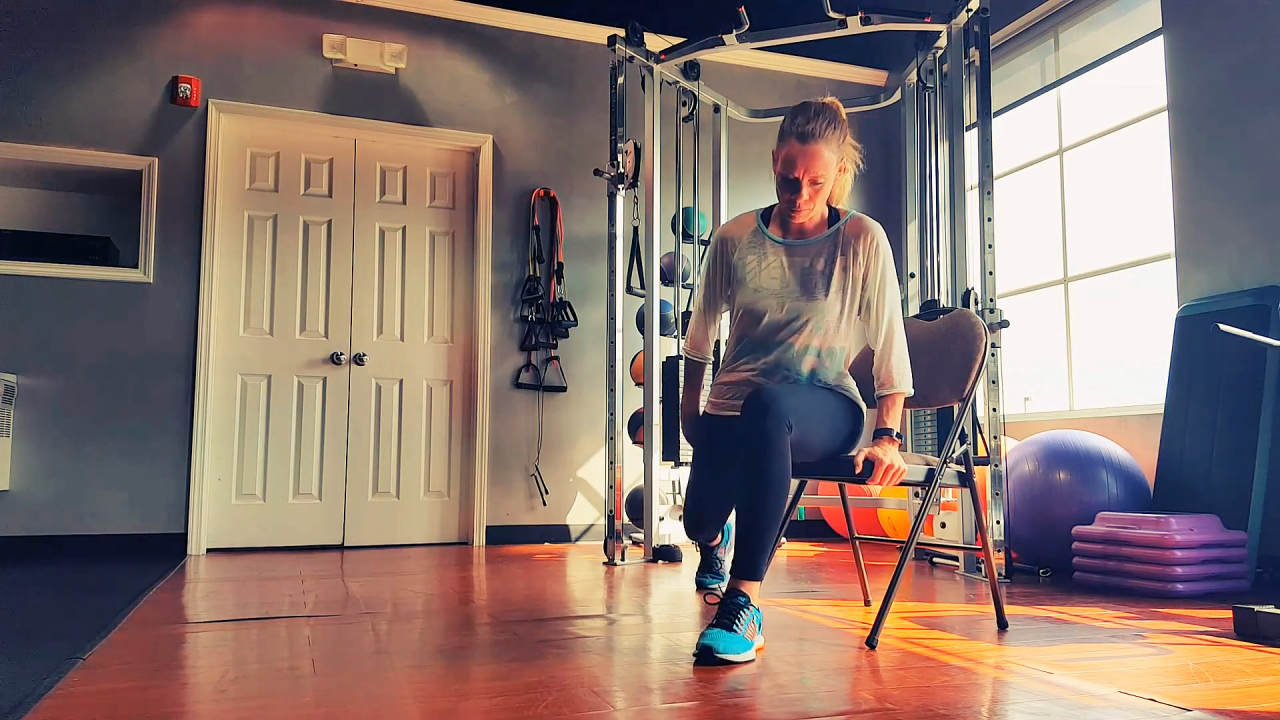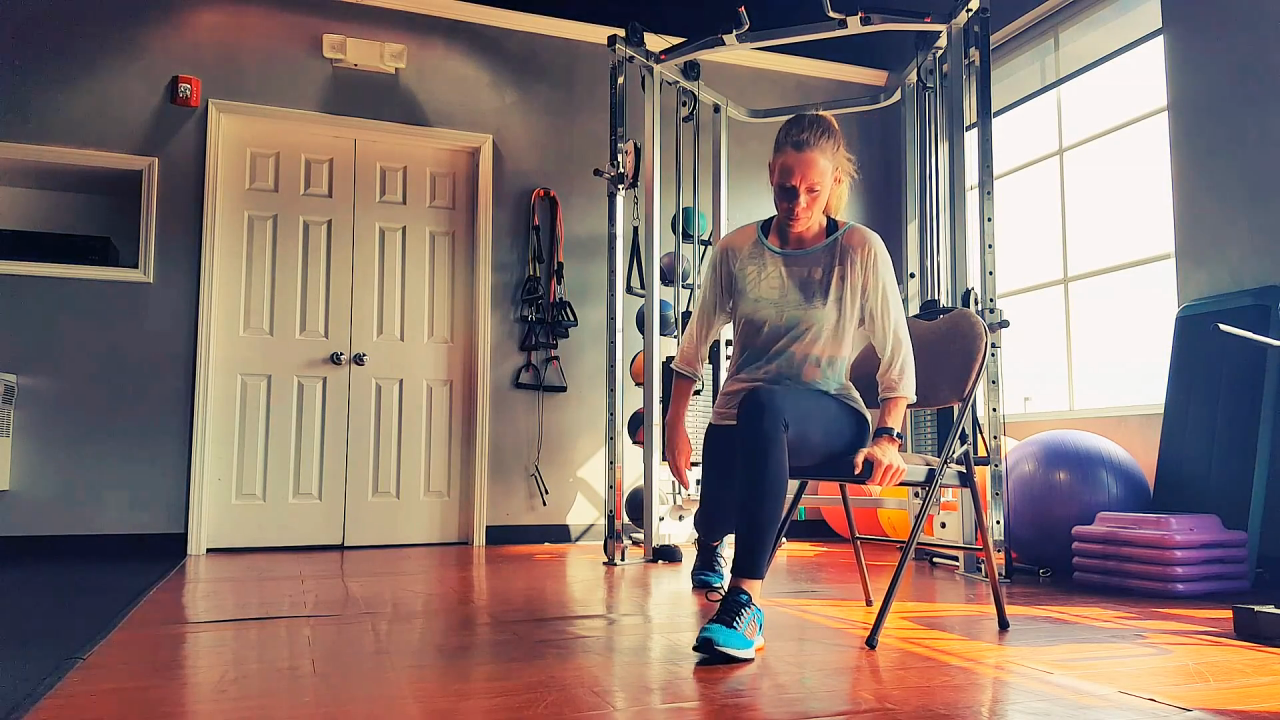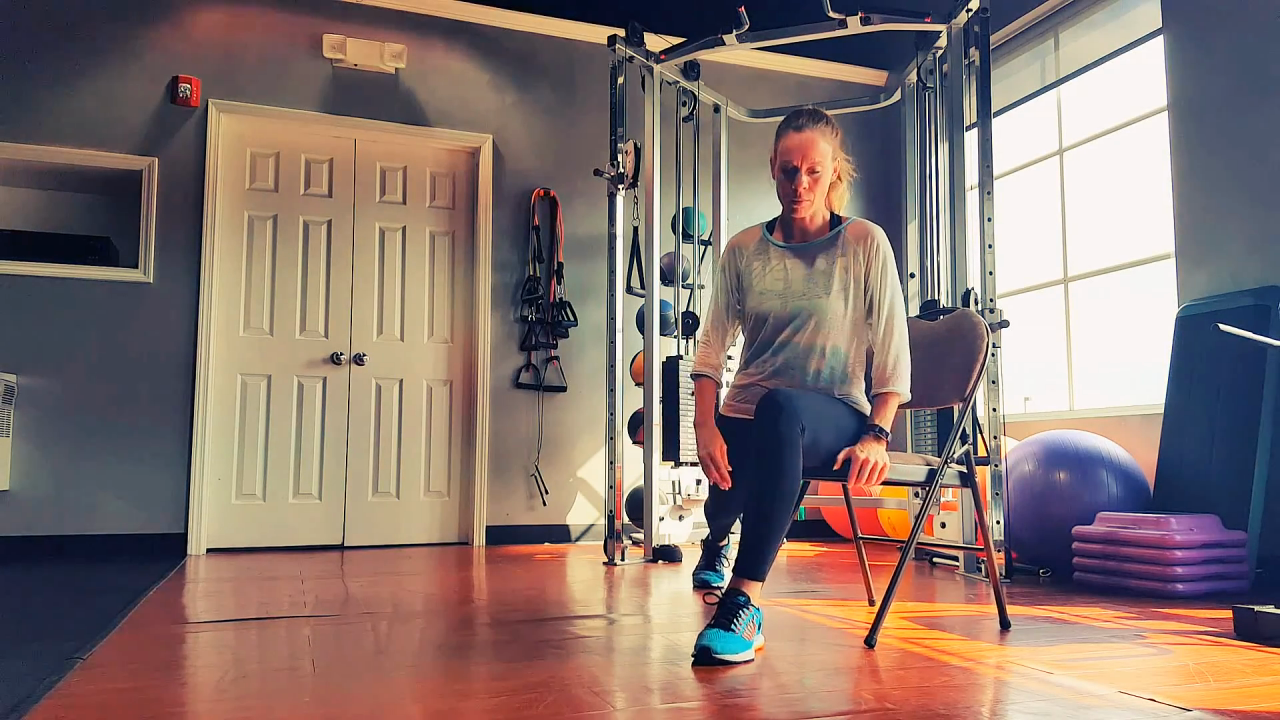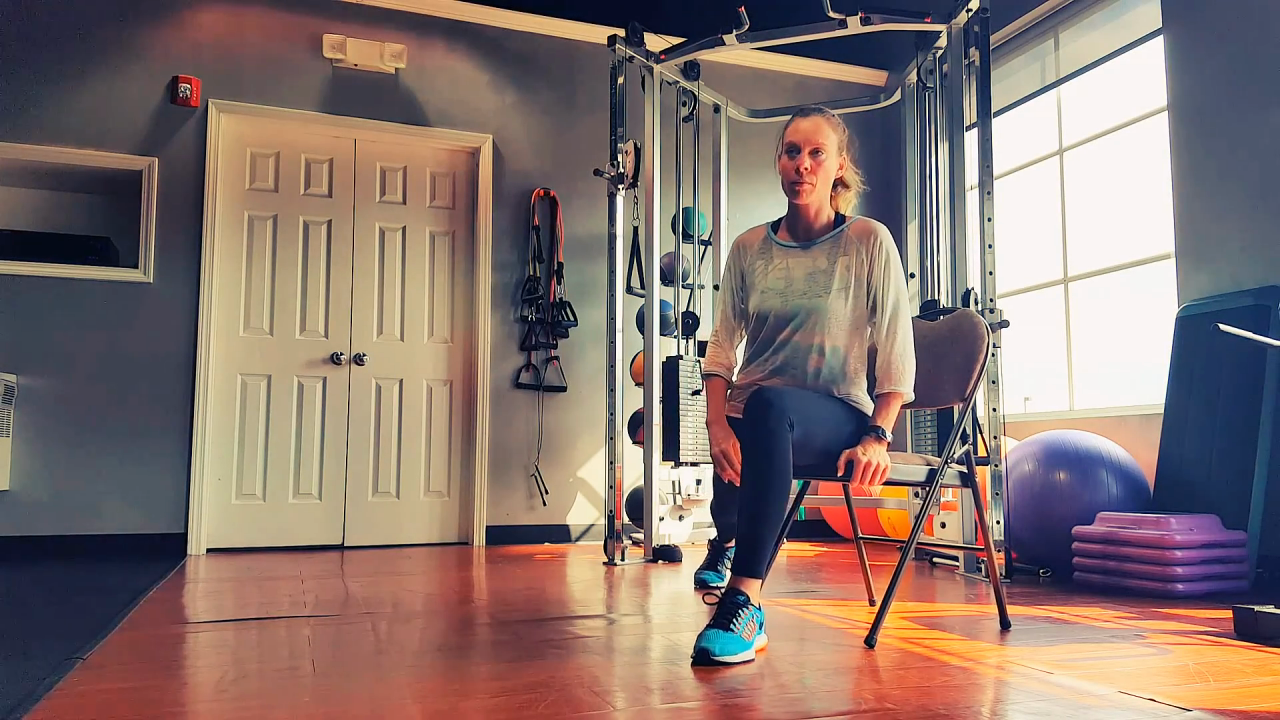
dt=0.3s
person 1, frame 1
left shoulder: (862, 240)
right shoulder: (734, 238)
left elbow: (889, 344)
right elbow: (701, 329)
left wrist: (888, 436)
right wrist: (689, 402)
left hip: (825, 408)
right hip: (731, 408)
left knee: (766, 407)
right knee: (700, 522)
left ankle: (743, 604)
right ankle: (715, 538)
person 1, frame 2
left shoulder: (861, 249)
right shoulder: (735, 249)
left elbow: (897, 352)
right elbow: (695, 343)
left wrist: (887, 436)
right wrist: (675, 425)
left hip: (827, 415)
right hip: (738, 418)
left knee: (762, 407)
left ankle: (744, 605)
right ankle: (711, 541)
person 1, frame 3
left shoulder: (864, 243)
right shoulder: (743, 248)
left elbow: (892, 351)
right elbow: (711, 346)
left wrist: (876, 434)
right wrist: (705, 427)
left hip: (835, 416)
right hip: (745, 418)
left knee: (780, 409)
left ankle: (744, 603)
right ankle: (717, 543)
person 1, frame 4
left shoulder: (869, 241)
right shoulder: (749, 247)
left elbow: (896, 350)
right elbow: (722, 345)
left wrist: (877, 435)
right wrist: (718, 426)
left hip: (835, 414)
right hip: (748, 418)
left knee: (769, 406)
left ankle: (744, 603)
right ankle: (725, 546)
